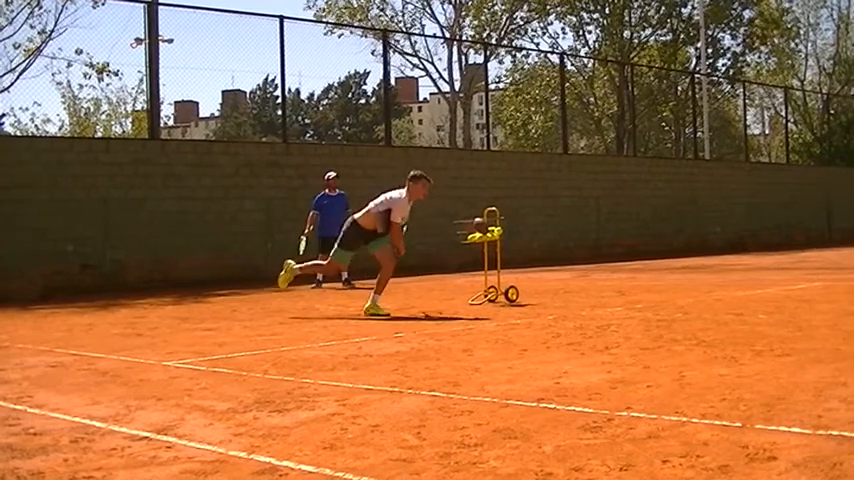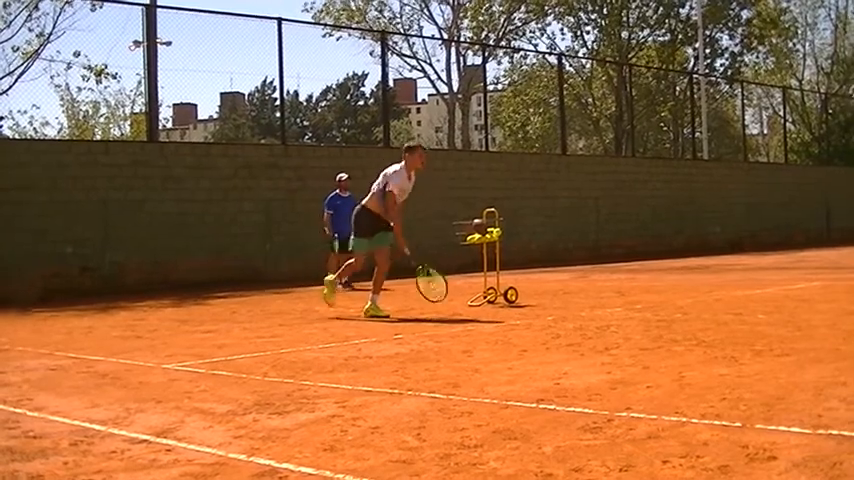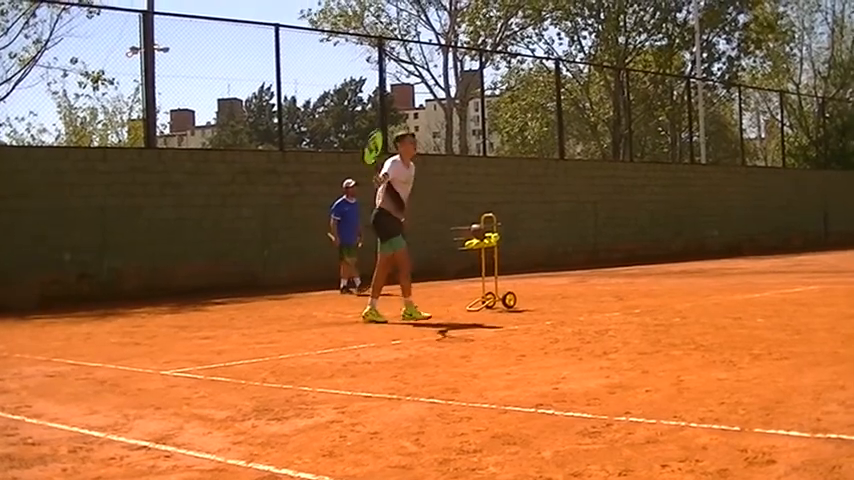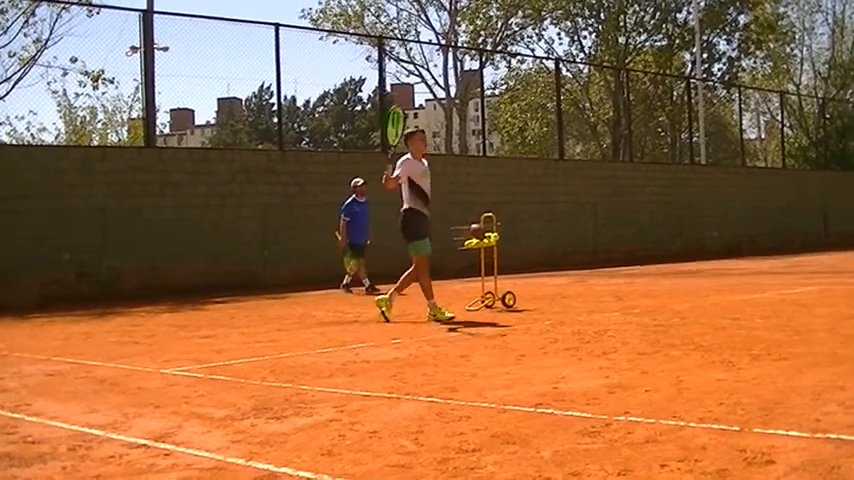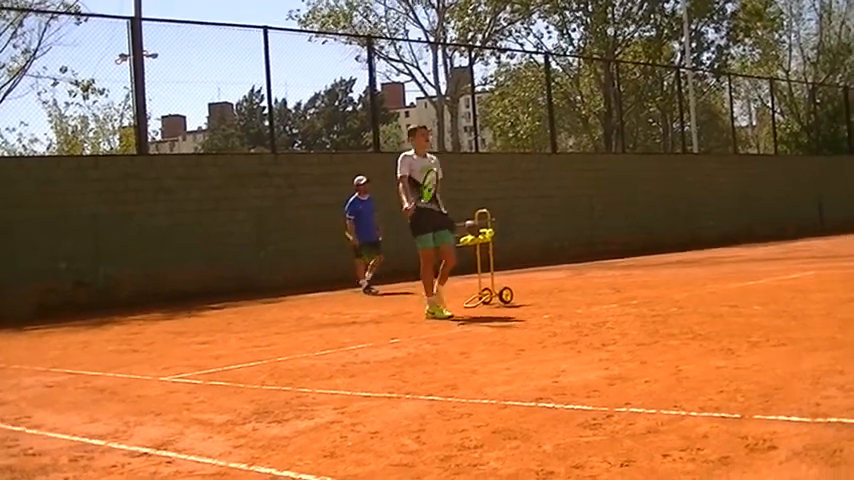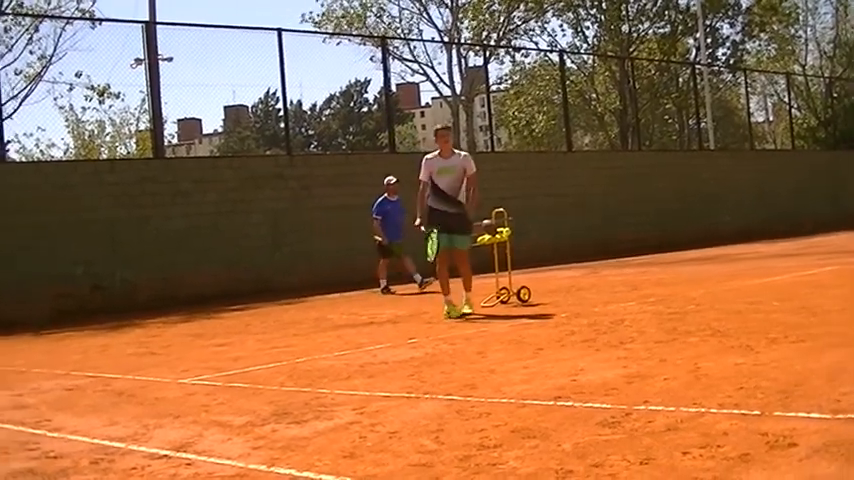
dt=0.3s
person 1, frame 1
left shoulder: (406, 202)
right shoulder: (400, 201)
left elbow: (395, 230)
right elbow: (394, 234)
right wrist: (401, 250)
left hip: (372, 231)
right hip: (356, 229)
left knee: (389, 264)
right knee: (330, 266)
left ankle: (372, 304)
right ankle: (293, 269)
person 1, frame 2
left shoulder: (411, 176)
right shoulder: (396, 172)
right elbow: (390, 204)
left wrist: (395, 229)
right wrist: (399, 237)
left hip: (381, 219)
right hip: (365, 215)
left knee: (384, 262)
right knee: (358, 263)
left ankle: (372, 305)
right ankle: (332, 281)
person 1, frame 3
left shoulder: (411, 167)
right shoulder: (393, 164)
right elbow: (381, 180)
left wrist: (403, 216)
right wrist: (380, 180)
left hip: (395, 220)
right hip: (384, 217)
left knee: (384, 266)
right knee: (405, 263)
left ankle: (371, 309)
right ankle: (409, 308)
person 1, frame 4
left shoulder: (424, 163)
right shoulder: (406, 162)
right elbow: (392, 183)
right wrist: (388, 180)
left hip: (423, 217)
right hip: (413, 217)
left knee: (419, 267)
right knee: (422, 266)
left ankle: (388, 299)
right ankle: (433, 309)
person 1, frame 5
left shoulder: (433, 160)
right shoulder: (406, 158)
right elbow: (402, 184)
left wrist: (442, 210)
right wrist: (406, 203)
left hip: (437, 213)
right hip: (419, 214)
left knee: (450, 256)
right knee: (427, 259)
left ankle: (437, 291)
right ankle: (431, 306)
person 1, frame 6
left shoulder: (464, 158)
right shoulder: (429, 160)
left elbow: (473, 185)
right elbow: (423, 188)
left wrist: (470, 210)
right wrist: (420, 215)
left hip: (458, 213)
right hip: (437, 214)
left knee: (461, 259)
right knee: (442, 259)
left ankle: (467, 301)
right ankle: (448, 304)
person 2, frame 1
left shoulder: (343, 196)
right shoulder: (320, 198)
left elbow: (348, 213)
right elbow: (313, 214)
right wrist: (308, 228)
left hip: (340, 232)
right hip: (325, 233)
right knee: (323, 256)
left ankle: (345, 279)
right ankle: (319, 280)
person 2, frame 2
left shoulder: (351, 198)
right shoulder: (332, 198)
left elbow: (354, 215)
right elbow: (327, 215)
right wrist: (329, 230)
left hip: (348, 232)
right hip: (336, 233)
left knee: (345, 256)
right knee: (335, 255)
left ankle: (344, 280)
person 2, frame 3
left shoulder: (355, 204)
right shoulder: (339, 204)
right elbow: (333, 222)
left wrist: (359, 235)
right wrist: (336, 237)
left hip: (352, 239)
right hip: (343, 239)
left knee: (348, 262)
right knee: (350, 261)
left ankle: (343, 286)
right ankle: (358, 284)
person 2, frame 4
left shoulder: (365, 202)
right shoulder: (349, 204)
right elbow: (343, 223)
left wrist: (368, 233)
right wrist: (343, 238)
left hip: (362, 239)
right hip: (353, 240)
left knee: (356, 262)
right knee: (359, 262)
left ankle: (345, 283)
right ankle: (368, 285)
person 2, frame 5
left shoulder: (369, 199)
right shoulder: (353, 203)
right elbow: (349, 221)
left wrist: (378, 229)
right wrist: (354, 237)
left hip: (372, 237)
right hip: (359, 238)
left knee: (379, 257)
right knee: (360, 261)
left ankle: (367, 279)
right ankle: (364, 285)
person 2, frame 6
left shoulder: (398, 201)
right shoulder: (380, 203)
right elbow: (376, 222)
left wrist: (402, 234)
right wrist: (382, 237)
left hip: (398, 238)
right hip: (386, 239)
left knee: (406, 258)
right knee: (384, 261)
left ankle: (420, 281)
right ankle: (383, 286)
